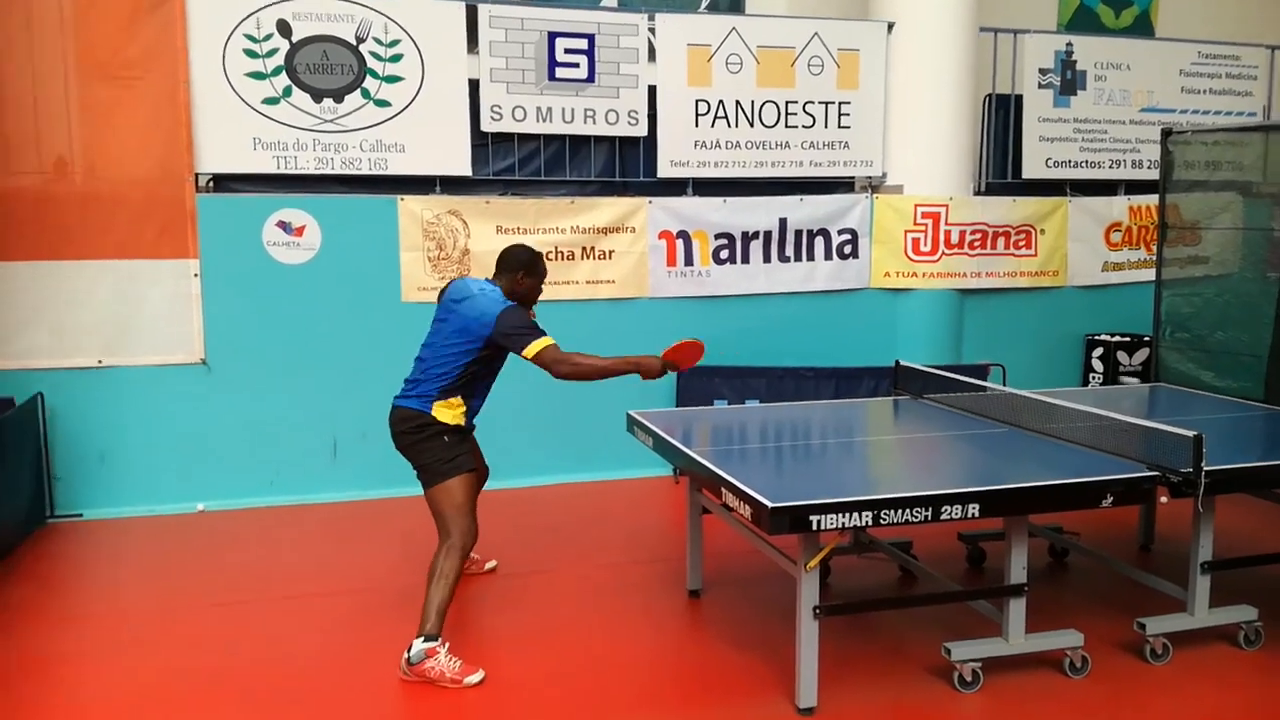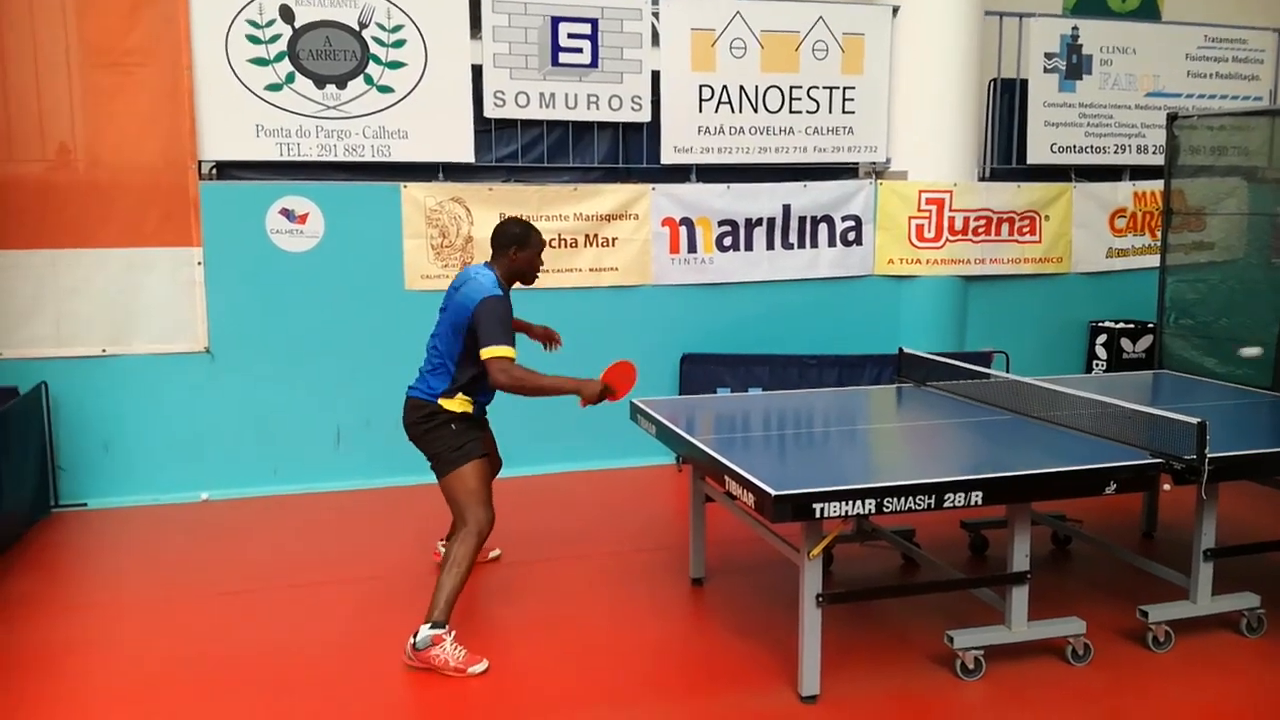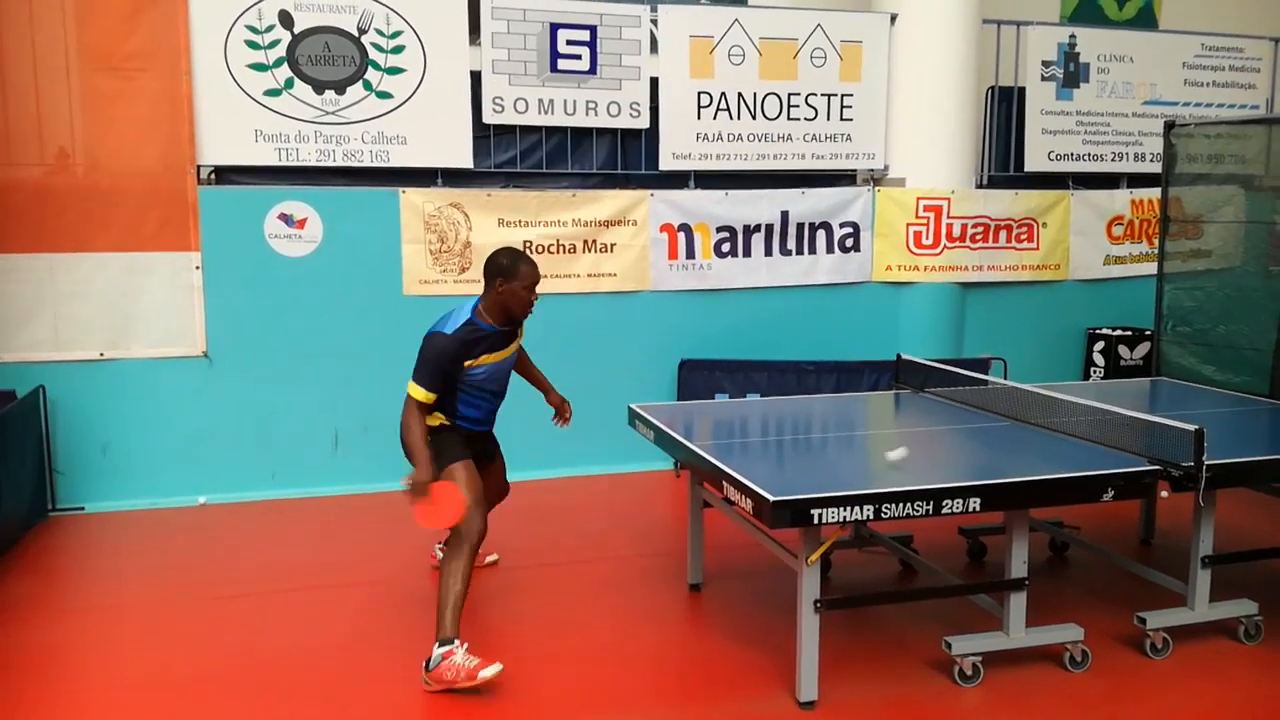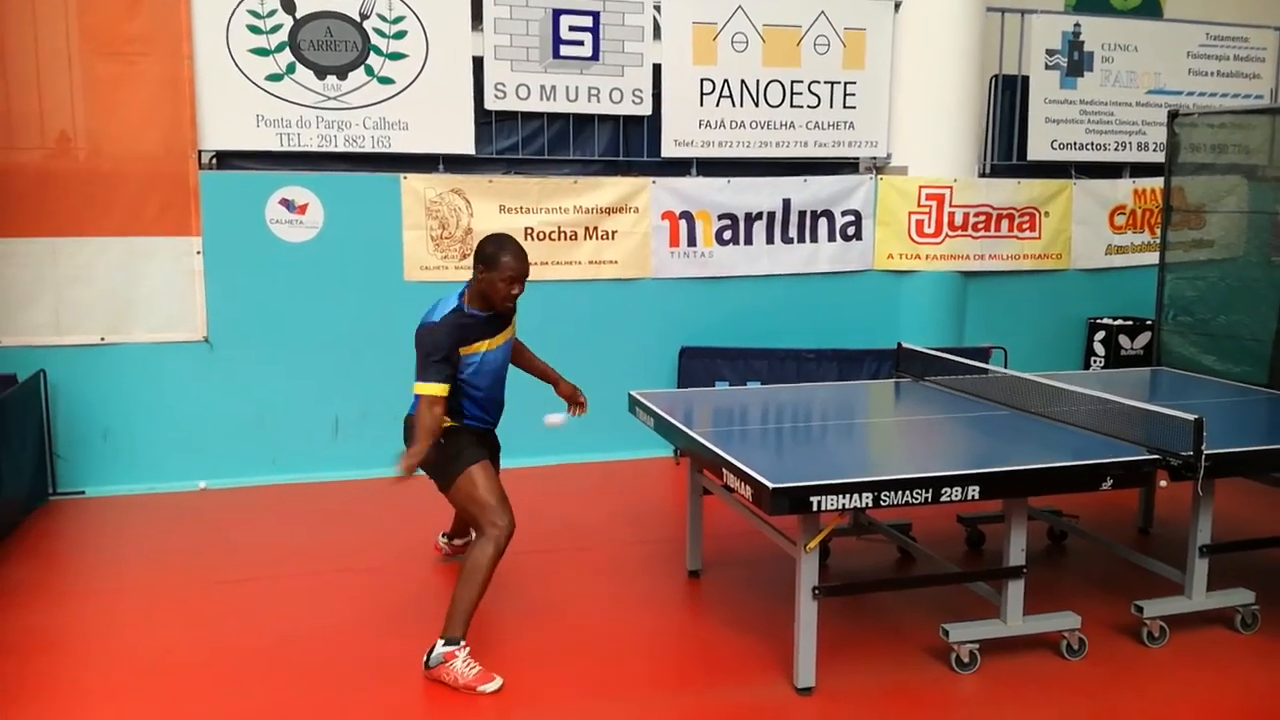
dt=0.2s
person 1, frame 1
left shoulder: (460, 288)
right shoulder: (505, 315)
right elbow: (562, 366)
right wrist: (638, 365)
left hip: (415, 413)
right hip: (430, 425)
left knee: (475, 474)
right knee: (461, 532)
left ankle: (458, 560)
right ankle: (425, 650)
person 1, frame 2
left shoulder: (475, 277)
right shoulder: (491, 300)
right elbow: (502, 375)
left wrist: (527, 328)
right wrist: (578, 386)
left hip: (450, 407)
right hip: (441, 414)
left knee: (488, 467)
right knee: (478, 520)
left ankle: (451, 546)
right ankle: (430, 637)
person 1, frame 3
left shoulder: (509, 317)
right shoulder: (448, 338)
right elbow: (414, 410)
left wrist: (549, 390)
right wrist: (423, 466)
left hip: (473, 429)
right hip: (439, 431)
left knee: (495, 490)
right knee: (470, 525)
left ankle: (448, 549)
right ankle: (445, 653)
person 1, frame 4
left shoulder: (503, 309)
right shoulder: (440, 328)
right elbow: (432, 406)
left wrist: (558, 382)
right wrist: (418, 451)
left hip: (477, 427)
right hip: (446, 434)
left knee: (483, 504)
right knee: (498, 527)
left ankle: (454, 538)
right ankle: (447, 652)
